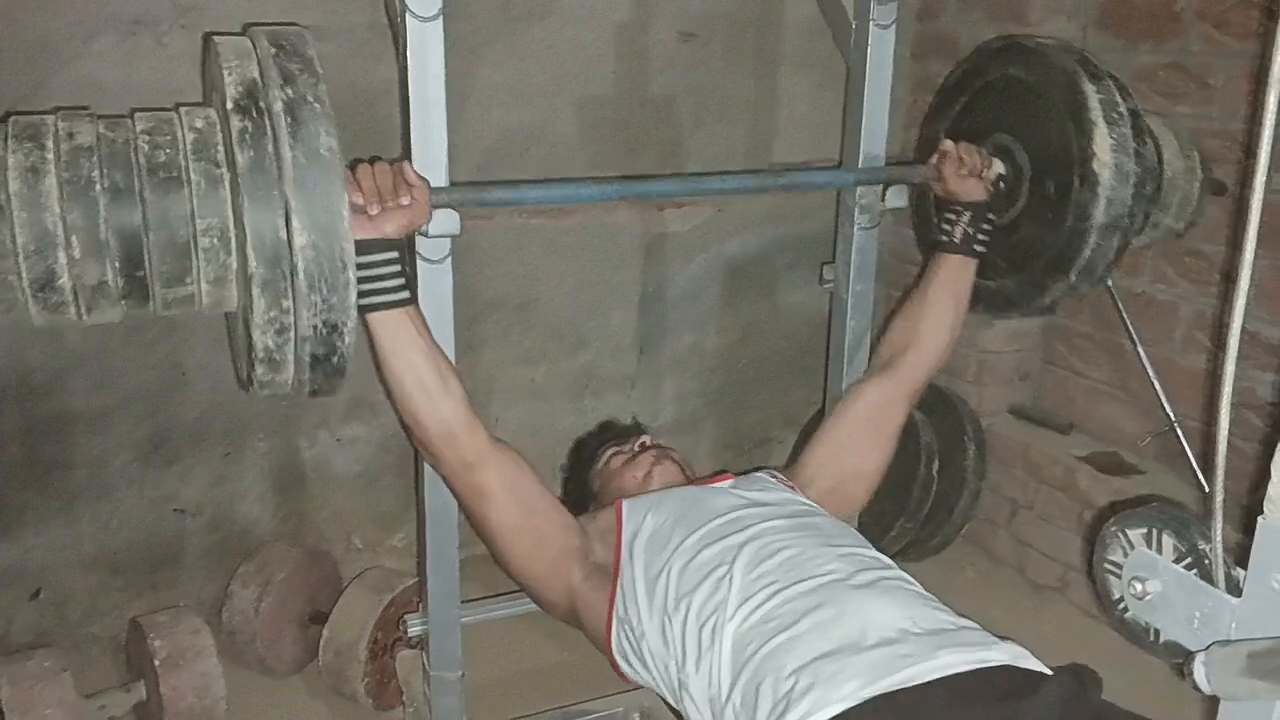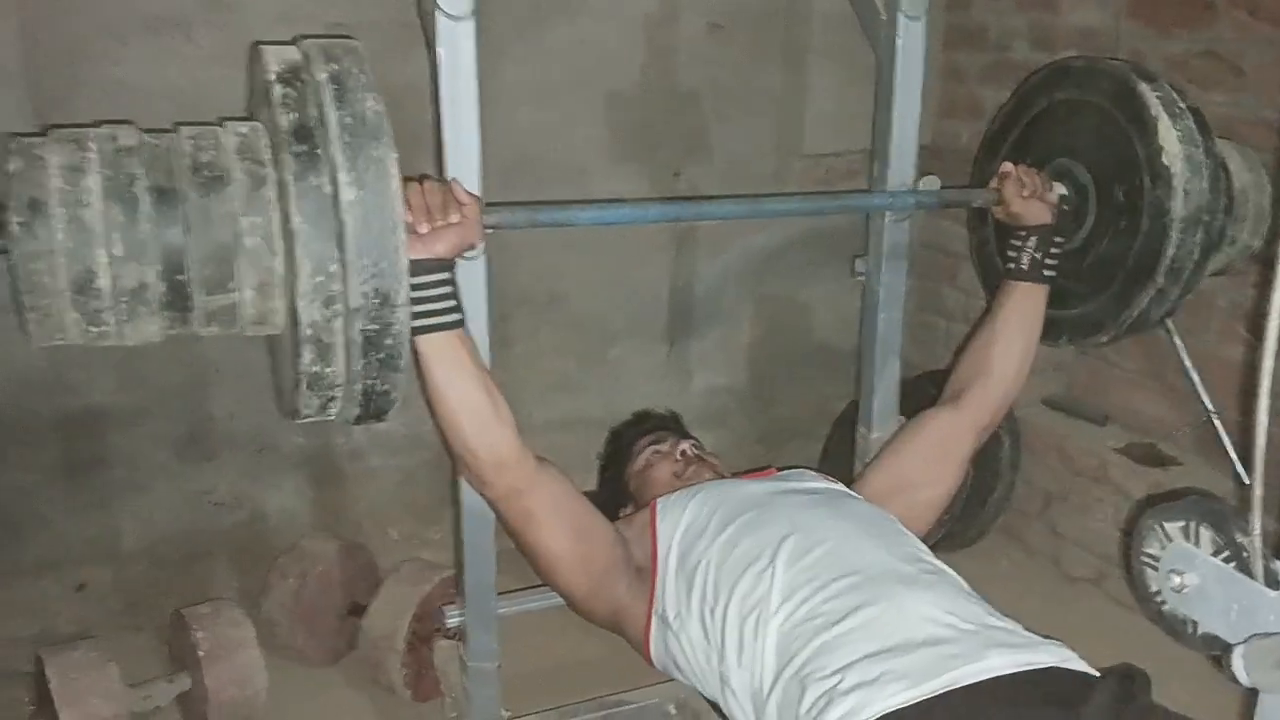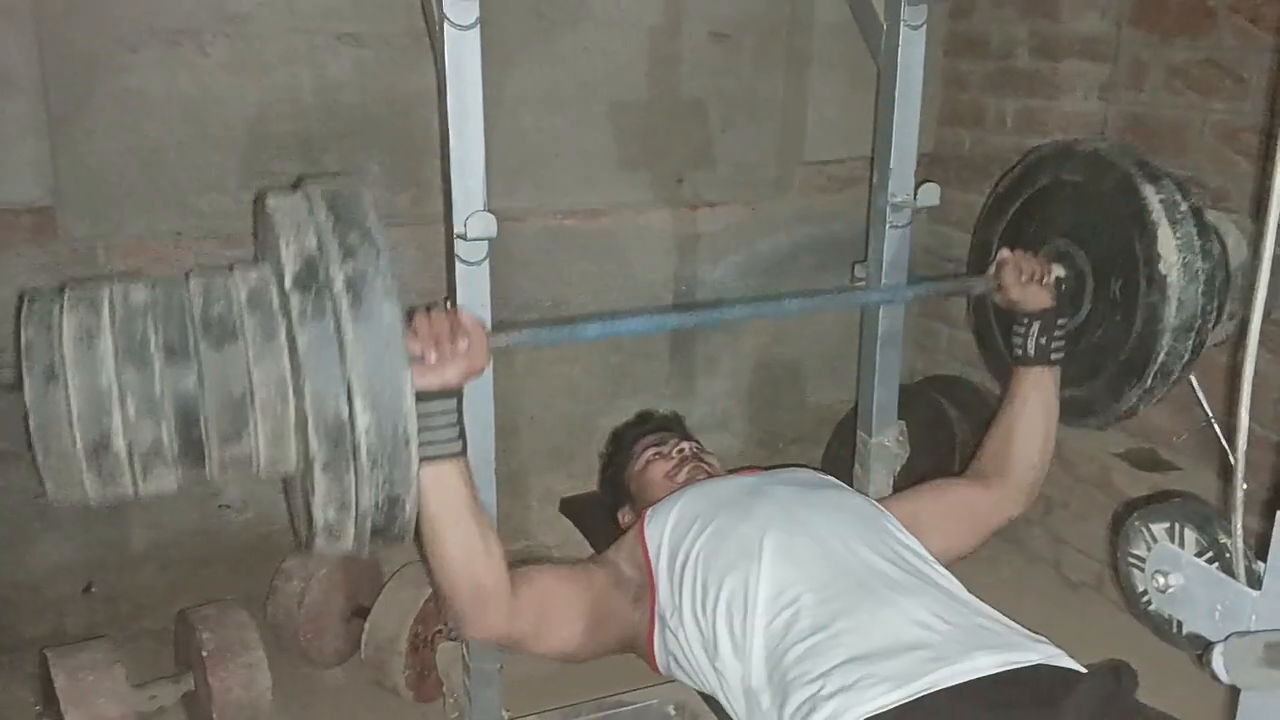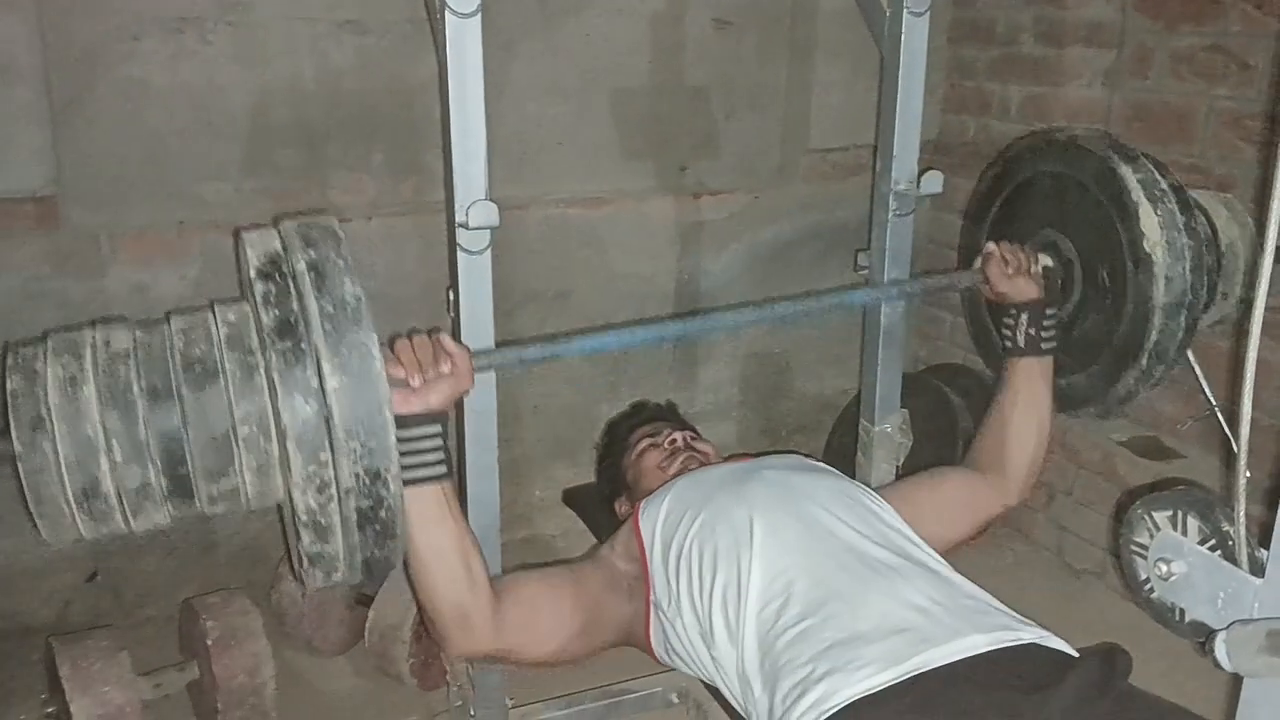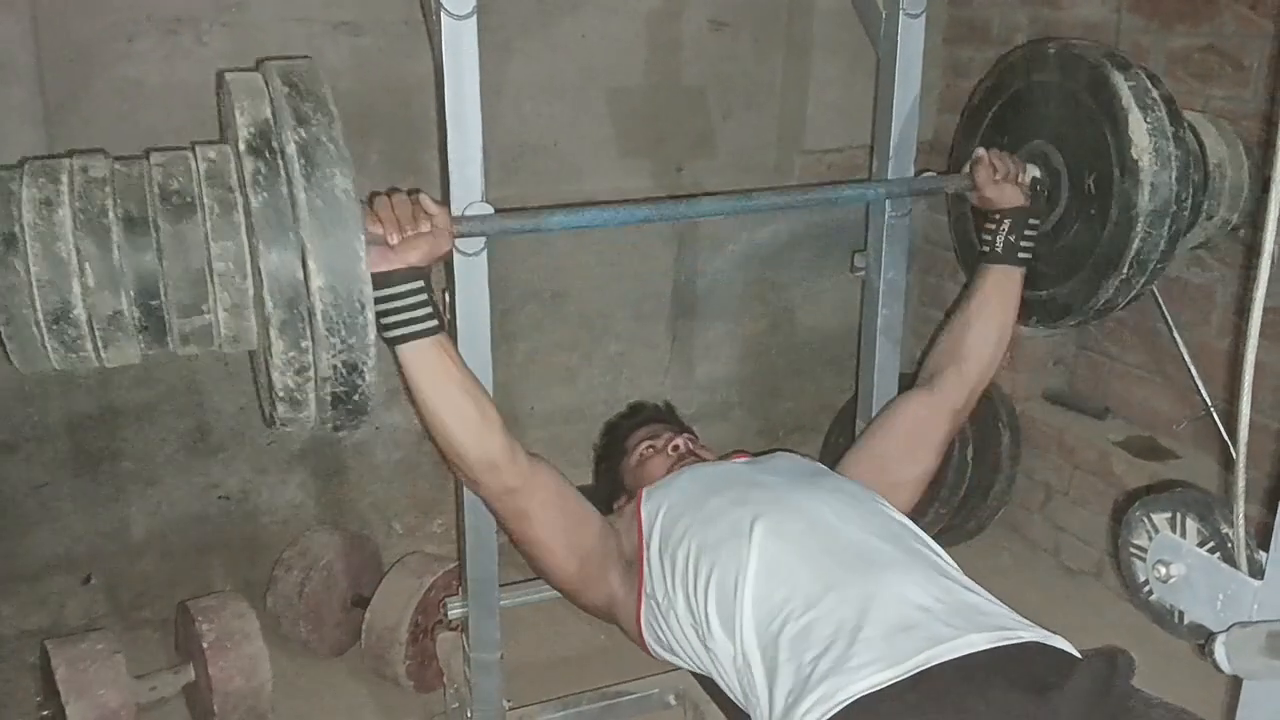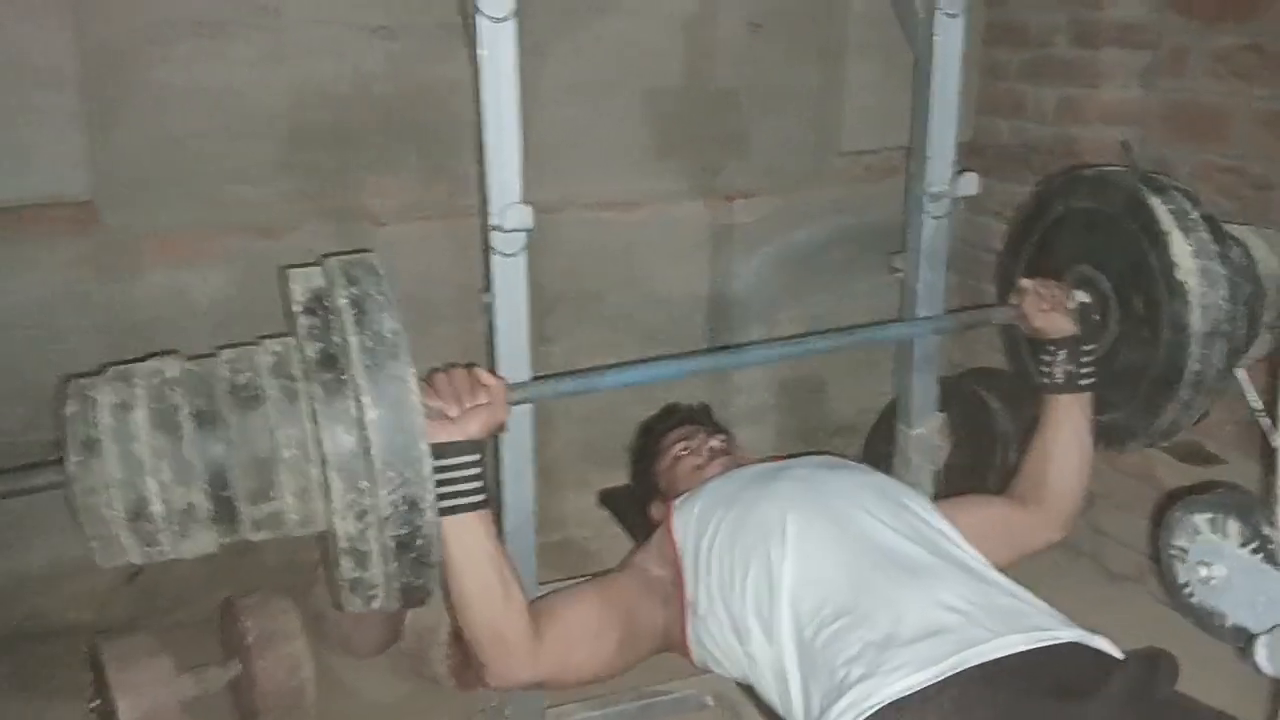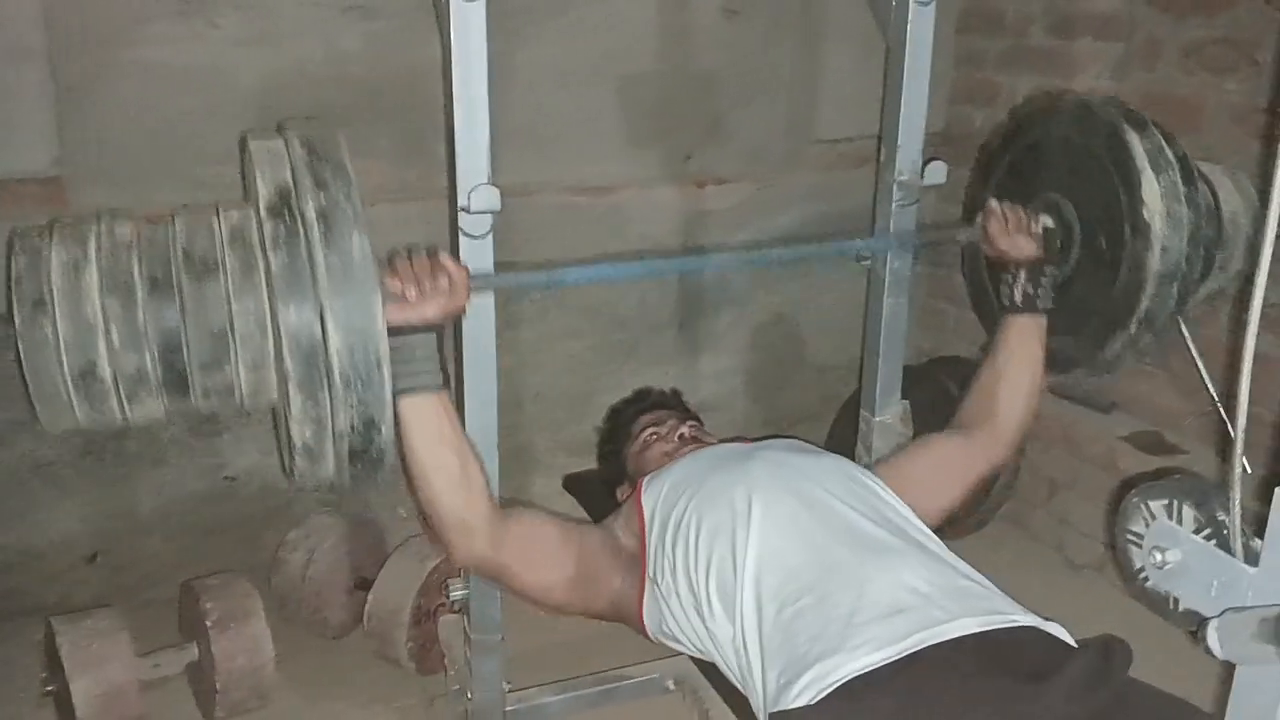
dt=0.7s
person 1, frame 1
left shoulder: (791, 502)
right shoulder: (598, 562)
left elbow: (891, 378)
right elbow: (465, 449)
left wrist: (965, 217)
right wrist: (380, 256)
person 1, frame 2
left shoulder: (841, 502)
right shoulder: (637, 567)
left elbow: (968, 407)
right elbow: (503, 470)
left wrist: (1031, 243)
right wrist: (429, 273)
person 1, frame 3
left shoulder: (840, 501)
right shoulder: (638, 573)
left elbow: (1003, 486)
right elbow: (487, 604)
left wrist: (1035, 327)
right wrist: (436, 403)
person 1, frame 4
left shoulder: (835, 494)
right shoulder: (635, 562)
left elbow: (999, 478)
right elbow: (474, 623)
left wrist: (1025, 320)
right wrist: (418, 430)
person 1, frame 5
left shoulder: (836, 492)
right shoulder: (626, 560)
left elbow: (945, 389)
right elbow: (497, 466)
left wrist: (1007, 232)
right wrist: (403, 286)
person 1, frame 6
left shoulder: (876, 491)
right shoulder: (670, 570)
left elbow: (1044, 512)
right elbow: (512, 651)
left wrist: (1065, 354)
right wrist: (455, 461)
person 1, frame 7
left shoulder: (838, 476)
right shoulder: (632, 545)
left elbow: (986, 435)
right elbow: (475, 532)
left wrist: (1025, 279)
right wrist: (415, 342)
left hip: (1026, 652)
